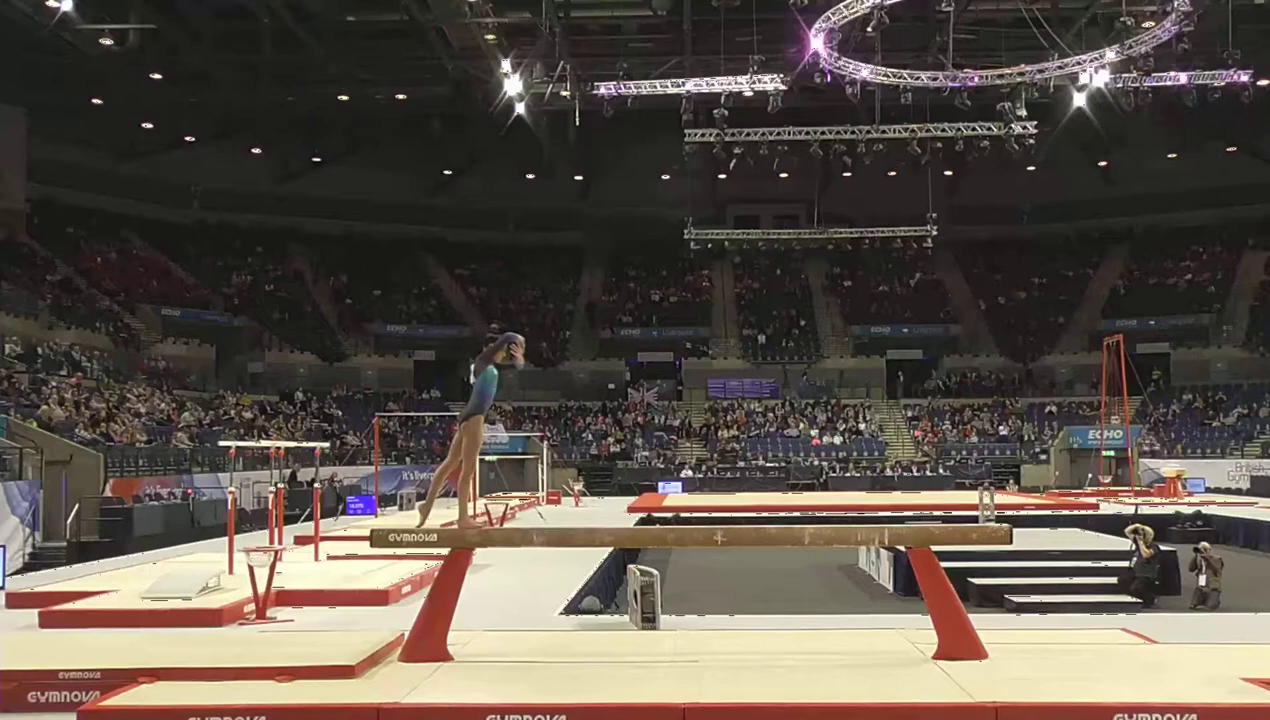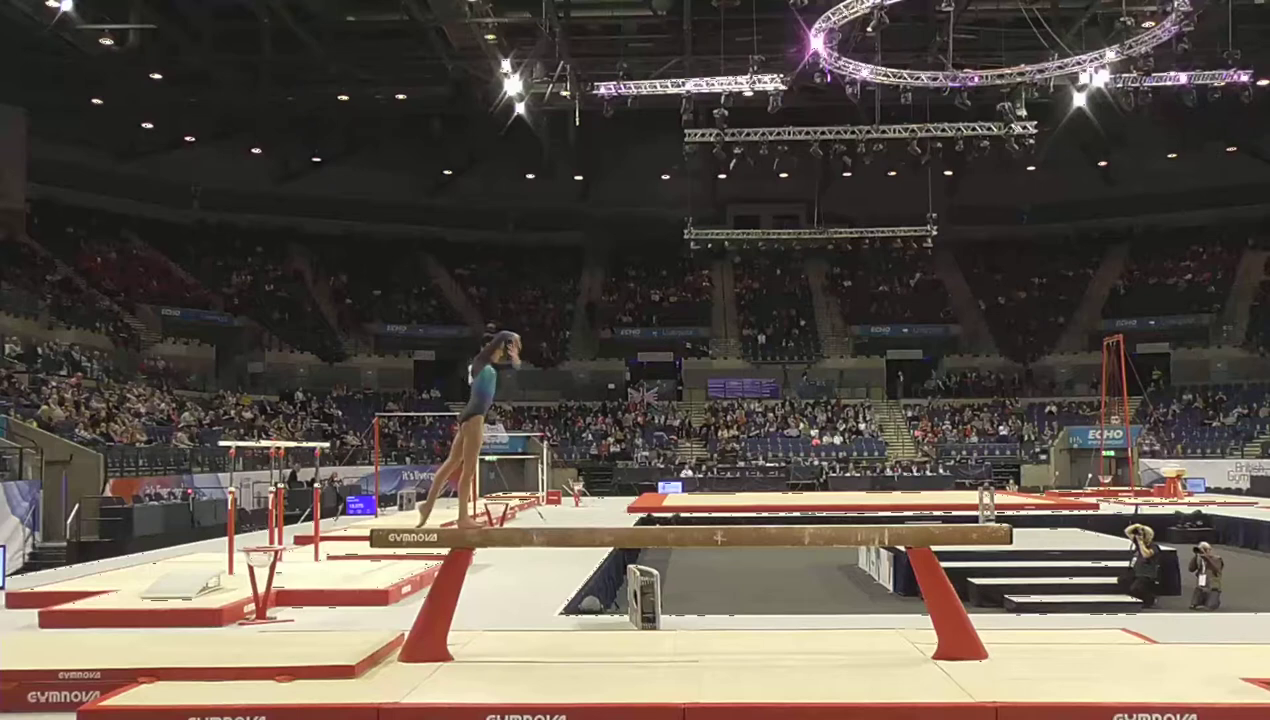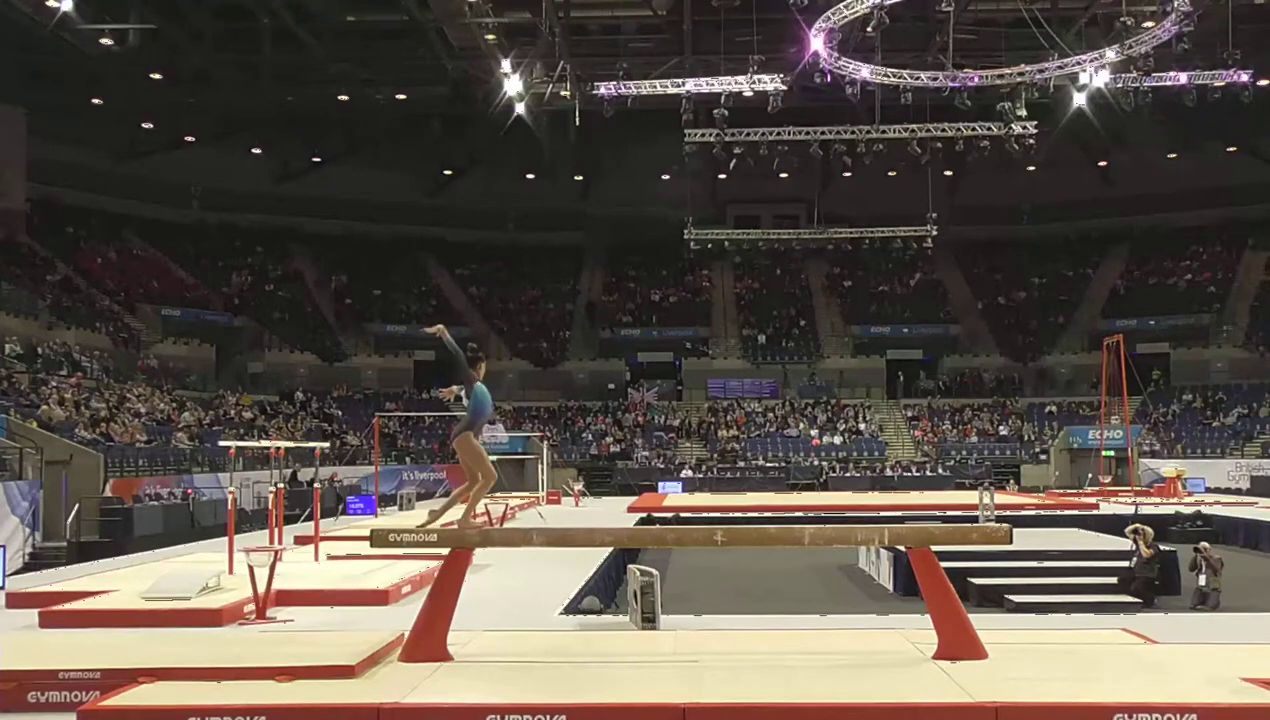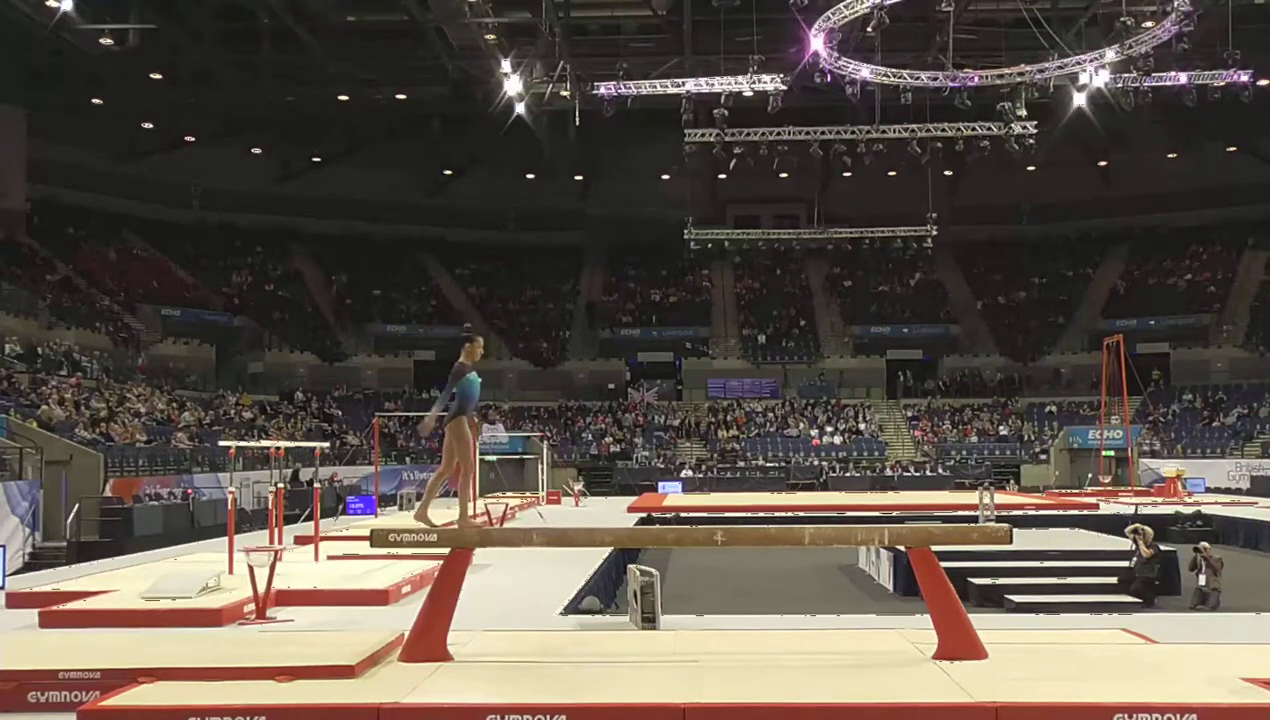
dt=0.5s
person 1, frame 1
left shoulder: (491, 366)
right shoulder: (482, 361)
left elbow: (517, 365)
right elbow: (506, 338)
left wrist: (519, 358)
right wrist: (518, 339)
left hip: (470, 418)
right hip: (473, 418)
left knee: (451, 462)
right knee: (468, 468)
left ankle: (427, 504)
right ankle: (463, 518)
person 1, frame 2
left shoulder: (489, 366)
right shoulder: (480, 361)
left elbow: (513, 366)
right elbow: (501, 337)
left wrist: (515, 357)
right wrist: (514, 337)
left hip: (471, 418)
right hip: (473, 418)
left knee: (452, 463)
right knee: (469, 468)
left ankle: (428, 504)
right ankle: (463, 517)
person 1, frame 3
left shoulder: (475, 385)
right shoulder: (471, 381)
right elbow: (459, 355)
left wrist: (456, 389)
right wrist: (443, 332)
left hip: (469, 437)
right hip: (465, 436)
left knee: (473, 482)
right knee: (489, 476)
left ankle: (438, 512)
right ankle: (465, 519)
person 1, frame 4
left shoulder: (469, 369)
right shoulder: (461, 368)
right elbow: (447, 391)
right wrist: (433, 413)
left hip: (461, 420)
right hip: (457, 420)
left knee: (446, 468)
right knee: (467, 468)
left ankle: (422, 510)
right ankle: (463, 517)
